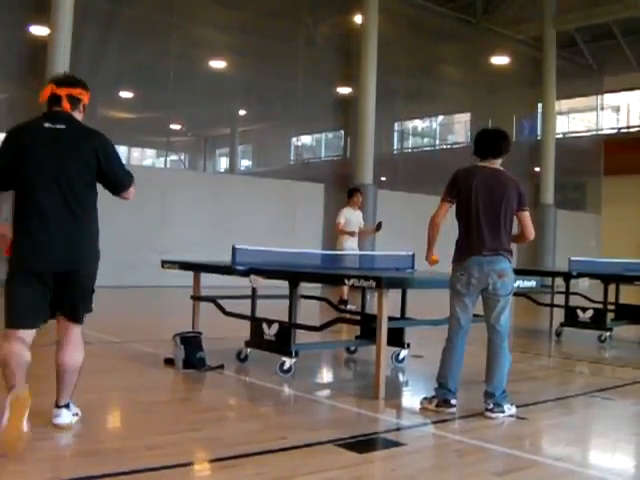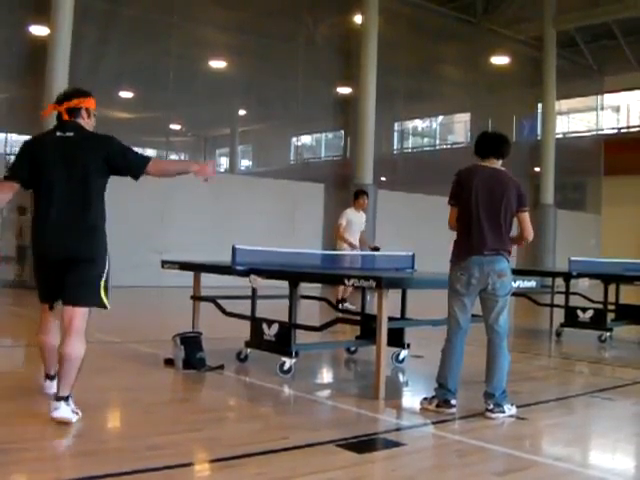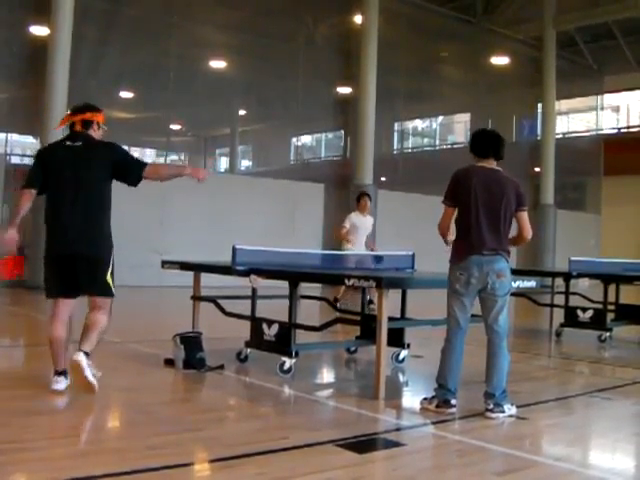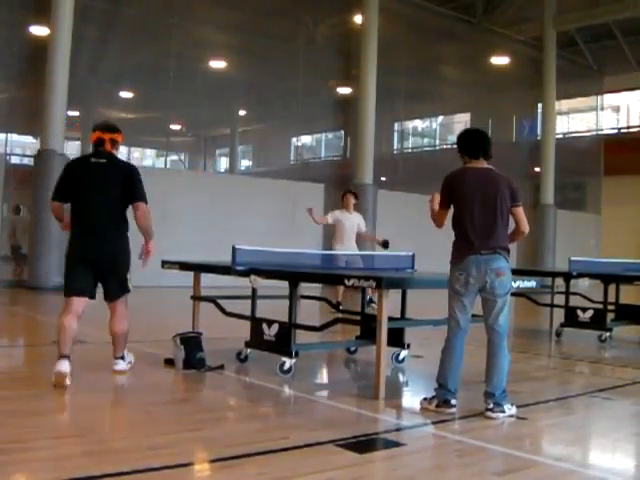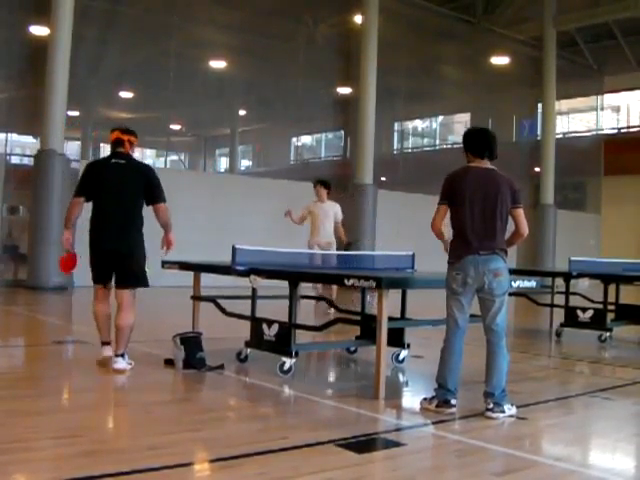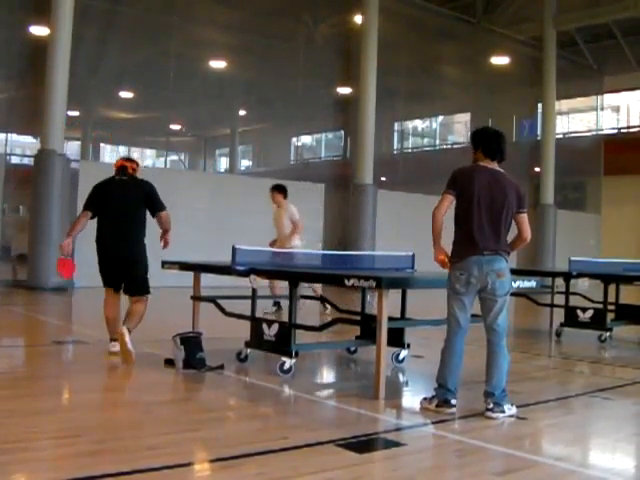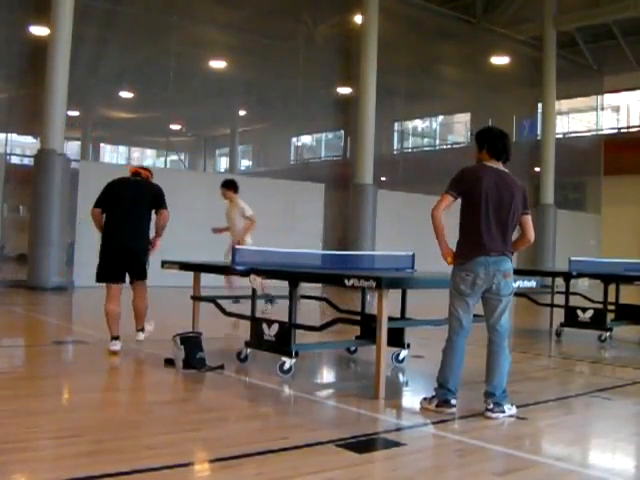
dt=0.3s
person 1, frame 1
left shoulder: (462, 177)
right shoulder: (512, 184)
left elbow: (438, 218)
right elbow: (528, 234)
left wrist: (430, 250)
left hip: (467, 263)
right hip: (500, 264)
left knee: (457, 332)
right knee: (498, 335)
left ankle: (445, 396)
right ankle: (496, 401)
person 1, frame 2
left shoulder: (464, 176)
right shoulder: (513, 184)
left elbow: (453, 223)
right elbow: (527, 235)
left hip: (466, 262)
right hip: (498, 264)
left knee: (456, 332)
right knee: (498, 335)
left ankle: (445, 396)
right ankle: (496, 401)
person 1, frame 3
left shoulder: (461, 176)
right shoulder: (512, 185)
left elbow: (444, 224)
right elbow: (526, 234)
left wrist: (448, 240)
left hip: (465, 263)
right hip: (498, 264)
left knee: (456, 332)
right knee: (497, 335)
left ankle: (445, 396)
right ankle: (496, 402)
person 1, frame 4
left shoulder: (453, 180)
right shoulder: (504, 182)
left elbow: (439, 222)
right elbow: (523, 228)
left wrist: (434, 207)
left hip: (465, 263)
right hip: (497, 263)
left knee: (456, 332)
right knee: (498, 334)
left ankle: (445, 397)
right ankle: (496, 401)
person 1, frame 5
left shoulder: (455, 179)
right shoulder: (506, 183)
left elbow: (437, 225)
right elbow: (522, 230)
left wrist: (446, 242)
left hip: (462, 263)
right hip: (495, 264)
left knee: (455, 332)
right knee: (496, 335)
left ankle: (445, 396)
right ankle: (496, 401)
person 1, frame 6
left shoulder: (463, 175)
right shoulder: (512, 186)
left elbow: (439, 212)
right elbow: (525, 235)
left wrist: (438, 248)
left hip: (464, 263)
right hip: (497, 266)
left knee: (456, 332)
right knee: (497, 335)
left ankle: (445, 396)
right ankle: (496, 401)
person 1, frame 7
left shoulder: (469, 175)
right shoulder: (517, 187)
left elbow: (437, 211)
right elbow: (528, 236)
left wrist: (444, 248)
left hip: (469, 264)
right hip: (502, 267)
left knee: (458, 332)
right knee: (499, 336)
left ankle: (446, 396)
right ankle: (496, 401)
person 2, frame 1
right shoulder: (94, 141)
right elbow: (127, 191)
right wrist: (93, 174)
right hip: (79, 254)
right knee: (71, 331)
right ankle: (63, 407)
person 2, frame 2
left shoulder: (35, 146)
right shoulder: (102, 145)
right elbow: (152, 166)
right wrist: (192, 166)
left hip: (46, 247)
right hip: (87, 248)
left knee: (48, 314)
right knee: (75, 325)
left ankle: (50, 379)
right ankle: (63, 400)
person 2, frame 3
left shoulder: (48, 153)
right shoulder: (107, 152)
left elbow: (28, 194)
right elbow: (149, 171)
right wrist: (186, 170)
left hip: (57, 244)
right hip: (94, 244)
left knee: (60, 310)
right knee: (100, 306)
left ankle: (59, 374)
right ankle: (84, 354)
person 2, frame 4
left shoulder: (73, 167)
right shoulder: (127, 170)
left elbow: (56, 206)
right elbow: (141, 209)
left wrist: (66, 222)
right wrist: (149, 239)
left hip: (80, 249)
right hip: (115, 250)
left knee: (72, 307)
right knee: (118, 306)
left ankle: (63, 361)
right ankle: (120, 358)
person 2, frame 5
left shoulder: (94, 168)
right shoulder: (145, 171)
left elbow: (77, 202)
right elbow: (160, 208)
left wrist: (68, 228)
right wrist: (168, 232)
left hip: (100, 242)
right hip: (130, 243)
left knee: (101, 294)
right knee: (126, 301)
left ankle: (106, 346)
right ankle: (120, 357)
person 2, frame 6
left shoulder: (101, 186)
right shoulder: (145, 186)
left elbow: (85, 215)
right elbow: (163, 216)
left wrist: (69, 237)
right wrist: (166, 233)
left hip: (106, 249)
right hip: (134, 250)
left knee: (112, 293)
right knee: (139, 300)
left ankle: (114, 341)
right ankle: (125, 330)
person 2, frame 7
left shoulder: (113, 184)
right shoulder: (154, 188)
left elbow: (96, 211)
right elbow: (163, 214)
right wrist: (157, 236)
left hip: (111, 243)
right hip: (138, 244)
left knee: (113, 292)
right knee: (139, 287)
left ankle: (114, 340)
right ankle: (140, 330)
person 3, frame 1
left shoulder: (359, 213)
right shoulder: (344, 212)
left elbow: (361, 230)
right elbow: (338, 229)
left wrist: (373, 230)
right wrist: (348, 232)
left hip: (354, 247)
right hip: (344, 247)
left ankle: (343, 300)
right ankle: (344, 301)
person 3, frame 2
left shoulder: (363, 216)
right shoulder: (347, 213)
right elbow: (338, 232)
left wrist: (368, 245)
right wrist: (349, 243)
left hip: (356, 249)
right hip: (344, 248)
left ankle: (344, 300)
right ankle: (338, 301)
person 3, frame 3
left shoulder: (370, 219)
right shoulder: (352, 217)
right elbow: (341, 233)
left wrist: (373, 249)
right wrist: (345, 238)
left hip: (362, 251)
right hip: (349, 251)
left ankle: (370, 301)
right ankle: (337, 300)
person 3, frame 4
left shoulder: (358, 217)
right shoulder: (336, 214)
left elbow: (364, 235)
right elbow: (320, 221)
left wrist: (378, 241)
right wrist: (312, 214)
left hip: (353, 251)
right hip: (338, 250)
left ankle: (370, 300)
right ankle: (339, 303)
person 3, frame 5
left shoulder: (335, 206)
right shoulder: (311, 206)
left elbow: (338, 226)
right elbow: (299, 221)
left wrist: (343, 237)
right wrist: (291, 216)
left hip: (329, 243)
right hip: (314, 243)
person 3, frame 6
left shoulder: (289, 208)
right shoulder: (276, 211)
left elbow: (298, 227)
left wrist: (285, 241)
right wrist: (276, 240)
left hip: (292, 246)
right hip: (280, 247)
left ankle: (322, 300)
right ankle: (276, 304)
person 3, frame 7
left shoulder: (240, 205)
right shoulder: (230, 205)
left elbow: (253, 221)
left wrist: (242, 237)
right wrist: (222, 229)
left hip: (242, 242)
right hip: (236, 242)
right ankle: (267, 297)
